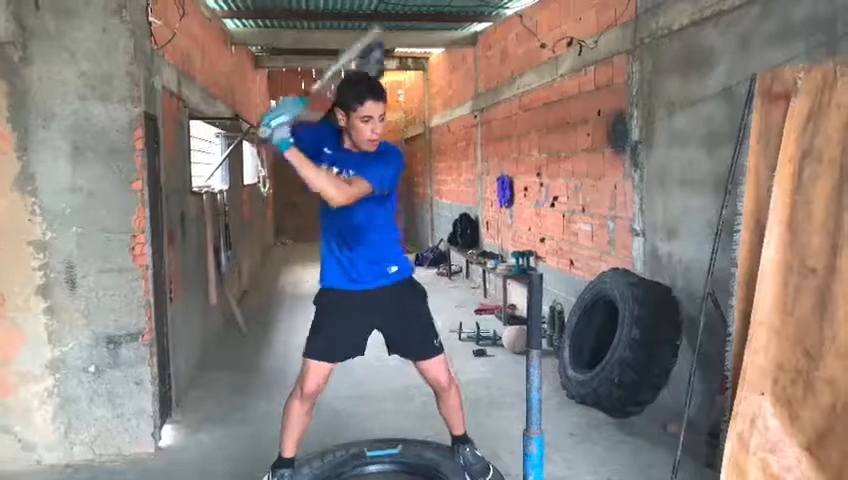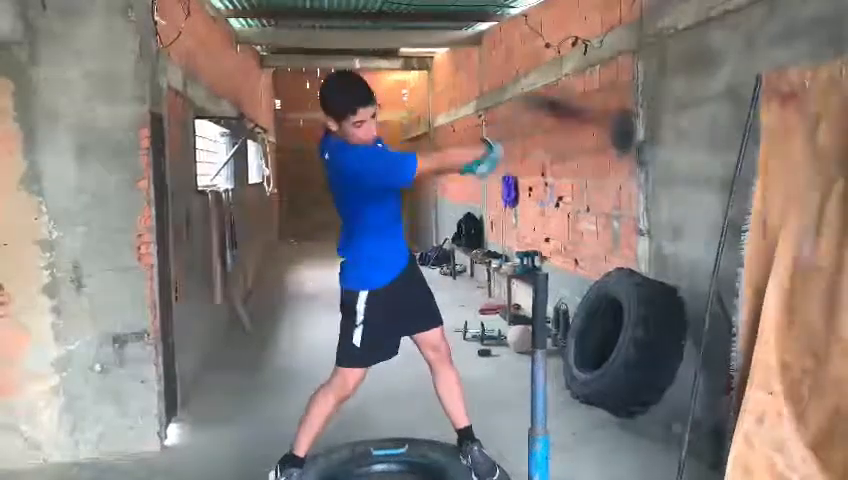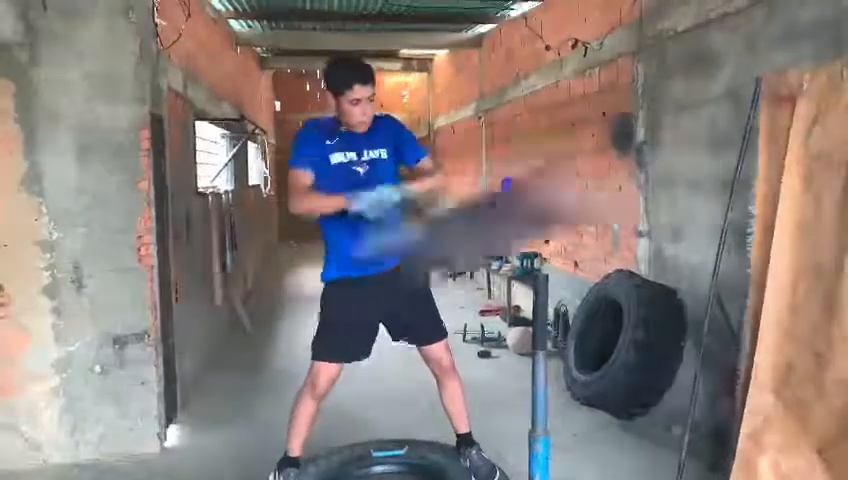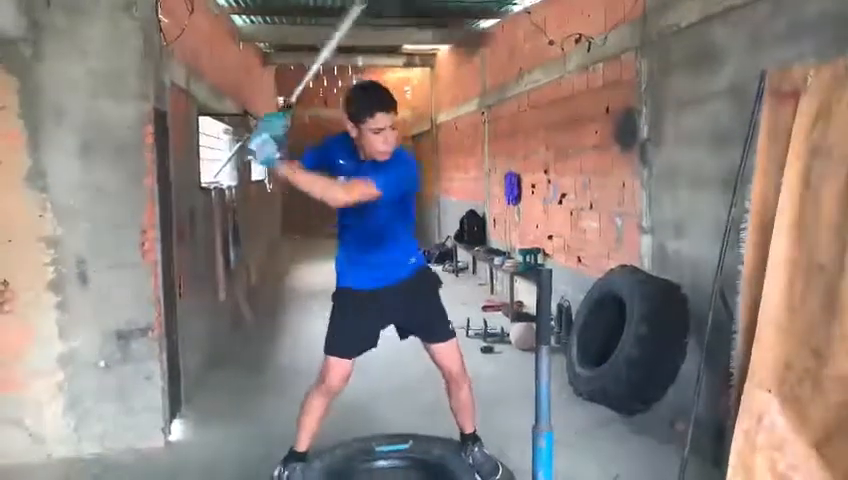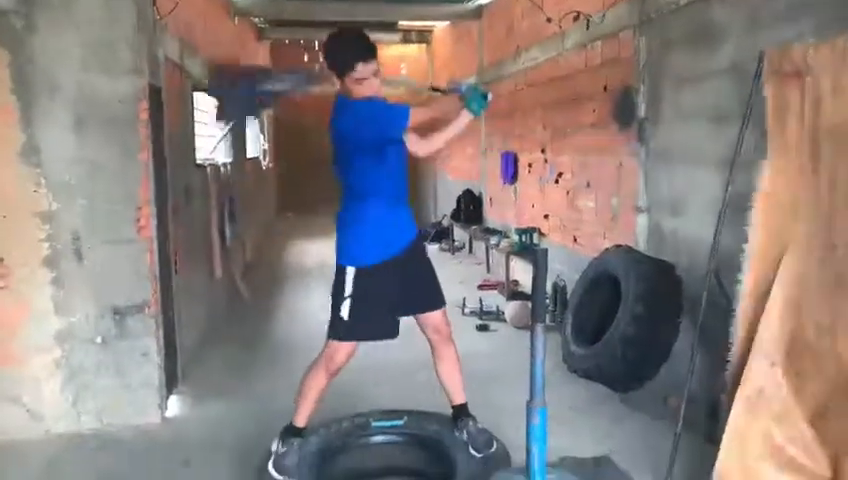
dt=0.4s
person 1, frame 1
left shoulder: (389, 158)
right shoulder: (321, 137)
left elbow: (339, 195)
right elbow: (271, 134)
left wrist: (289, 147)
left hip: (394, 285)
right hip: (341, 290)
left knee: (441, 378)
right knee: (309, 385)
left ankle: (463, 446)
person 1, frame 2
left shoulder: (361, 134)
right shoulder: (357, 162)
left elbow: (402, 163)
right elbow: (433, 162)
left wrist: (466, 161)
right wrist: (484, 150)
left hip: (400, 266)
right hip: (369, 282)
left knee: (439, 352)
right knee: (345, 382)
left ankle: (468, 444)
person 1, frame 3
left shoulder: (389, 129)
right shoulder: (312, 137)
left elbow: (432, 175)
right elbow: (299, 201)
left wrist: (399, 190)
right wrist: (352, 199)
left hip: (398, 270)
right hip: (346, 279)
left knee: (443, 363)
right knee: (319, 381)
person 1, frame 4
left shoulder: (402, 166)
right shoulder: (336, 147)
left elbow: (342, 194)
right elbow: (300, 171)
left wrist: (279, 165)
right wrist: (280, 155)
left hip: (409, 279)
right hip: (357, 286)
left knee: (454, 369)
right knee: (330, 381)
left ankle: (471, 443)
person 1, frame 5
left shoulder: (366, 105)
right shoulder: (358, 115)
left elbow: (421, 147)
right elbow: (427, 115)
left wrist: (470, 109)
right wrist: (459, 97)
left hip: (404, 242)
right hip: (365, 254)
left knee: (441, 331)
right knee: (336, 357)
left ankle: (462, 418)
right ankle: (291, 436)
